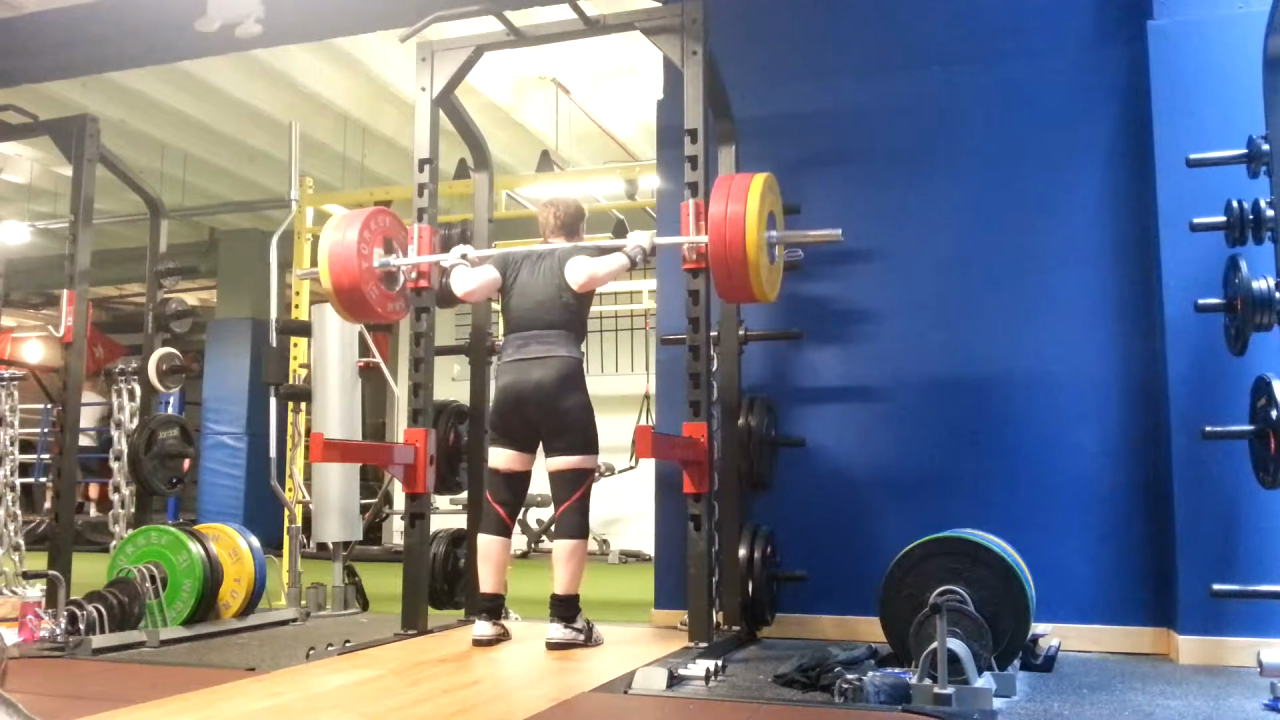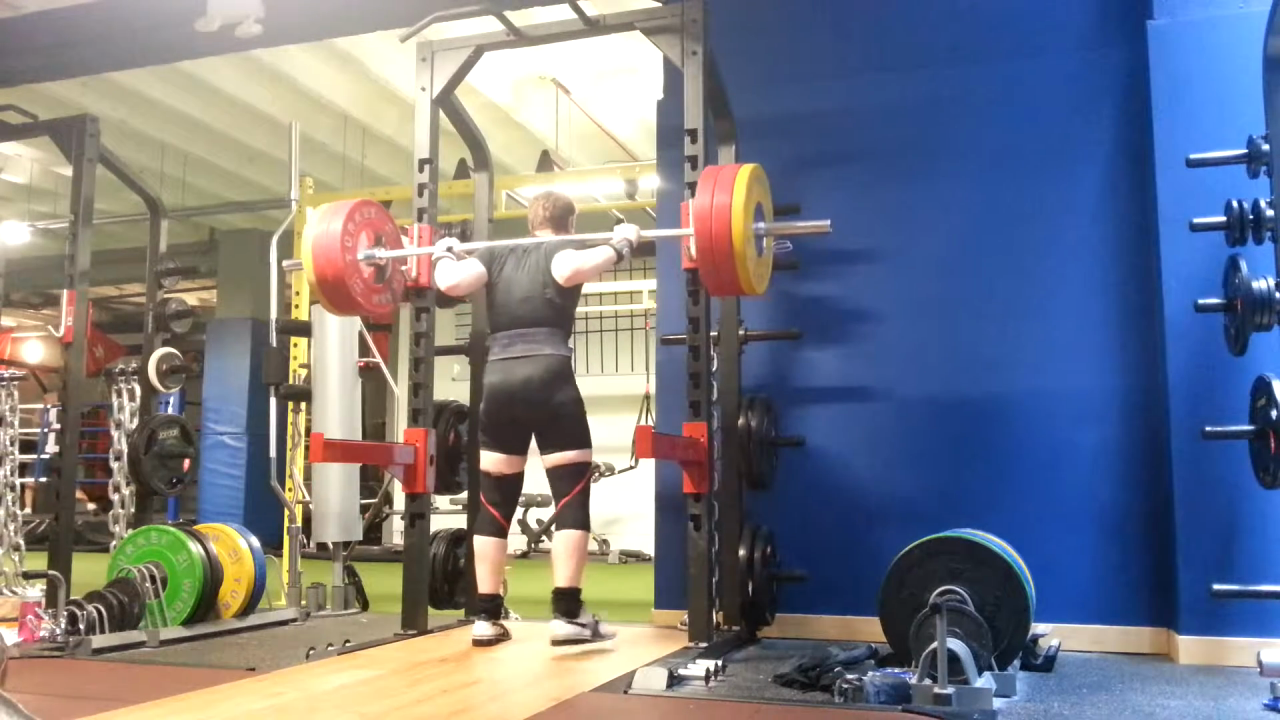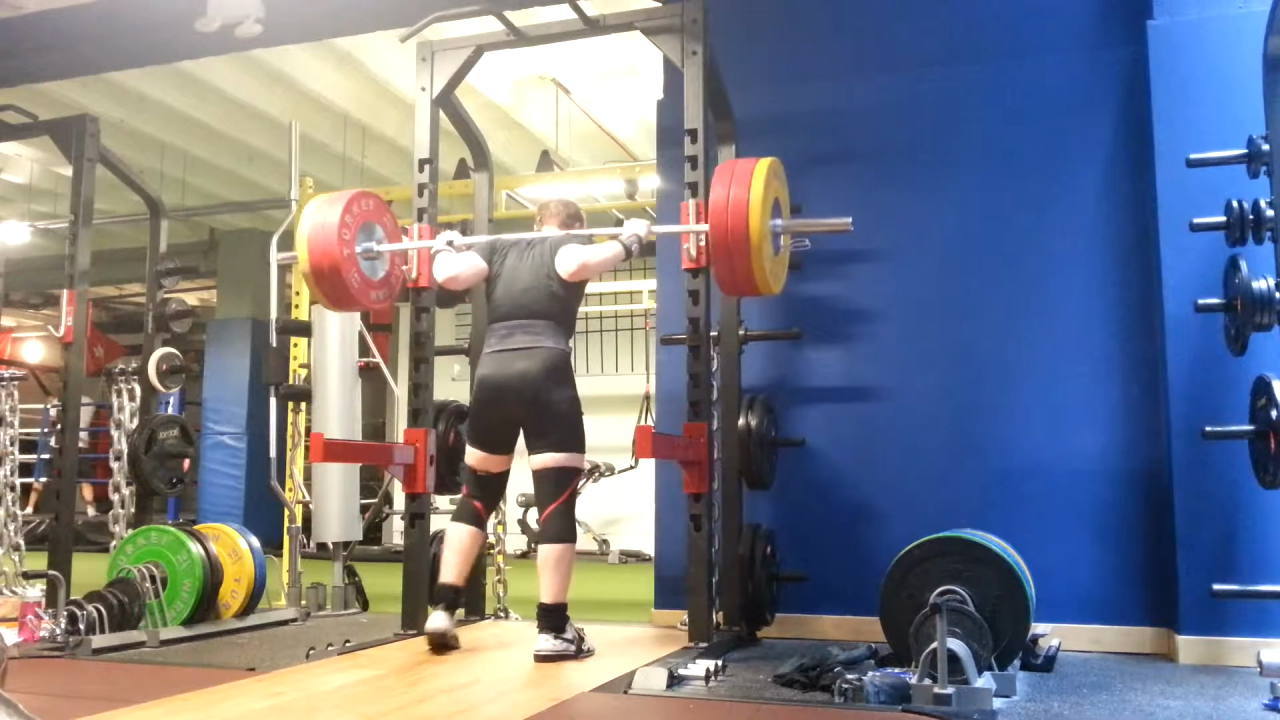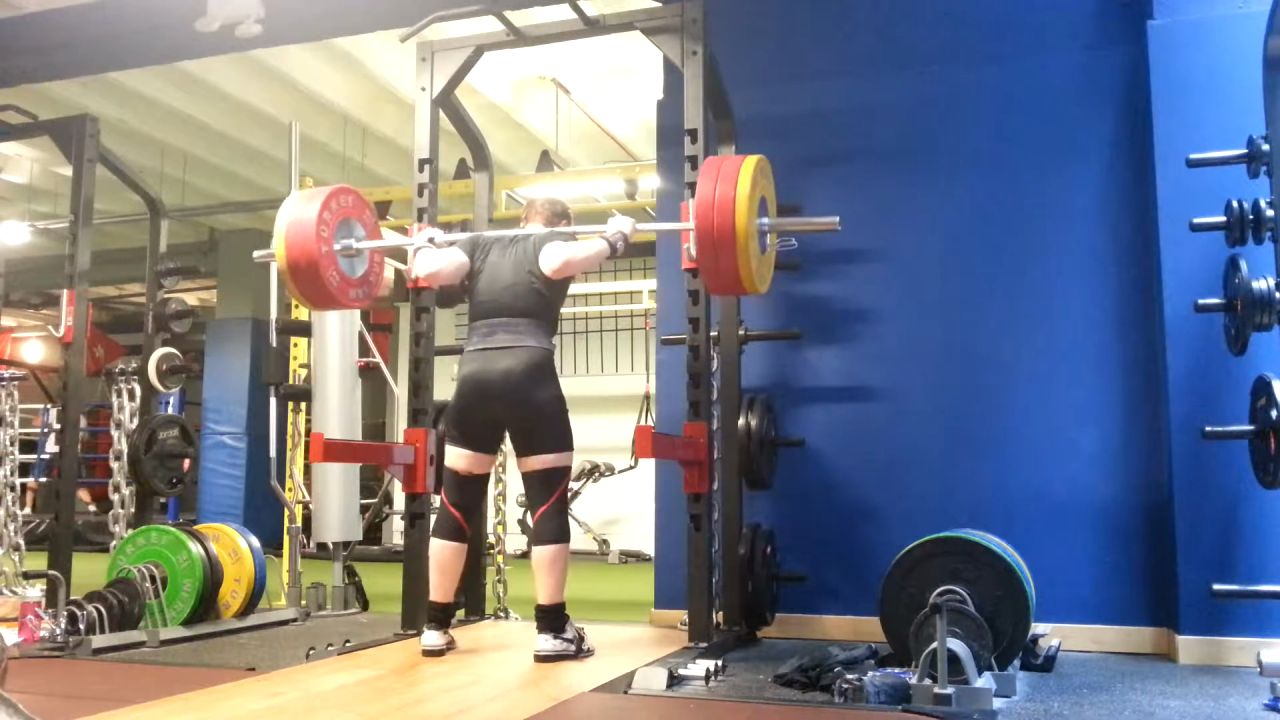
dt=0.5s
person 1, frame 1
left shoulder: (510, 259)
right shoulder: (583, 253)
left elbow: (468, 289)
right elbow: (584, 278)
left wrist: (456, 263)
right wrist: (634, 251)
left hip: (510, 381)
right hip: (559, 380)
left knee: (499, 503)
right knee: (571, 504)
left ankle: (487, 617)
right ankle: (565, 620)
person 1, frame 2
left shoulder: (495, 253)
right shoulder: (568, 248)
left elbow: (451, 283)
right elbow: (569, 271)
left wrist: (443, 255)
right wrist: (620, 245)
left hip: (498, 381)
right hip: (549, 377)
left knee: (495, 503)
right knee: (571, 499)
left ankle: (487, 618)
right ankle: (569, 614)
person 1, frame 3
left shoulder: (497, 247)
right shoulder: (575, 244)
left elbow: (450, 276)
right elbow: (575, 265)
left wrist: (444, 248)
right wrist: (630, 240)
left hip: (492, 372)
right hip: (545, 373)
left knee: (476, 497)
right knee: (557, 503)
left ankle: (443, 610)
right ankle: (553, 630)
person 1, frame 4
left shoulder: (481, 243)
right shoulder: (559, 240)
left elbow: (431, 271)
right elbow: (561, 262)
left wrist: (424, 245)
right wrist: (614, 238)
left hip: (474, 373)
right hip: (529, 373)
left knee: (457, 504)
right knee: (549, 504)
left ankle: (436, 627)
right ankle: (552, 630)
